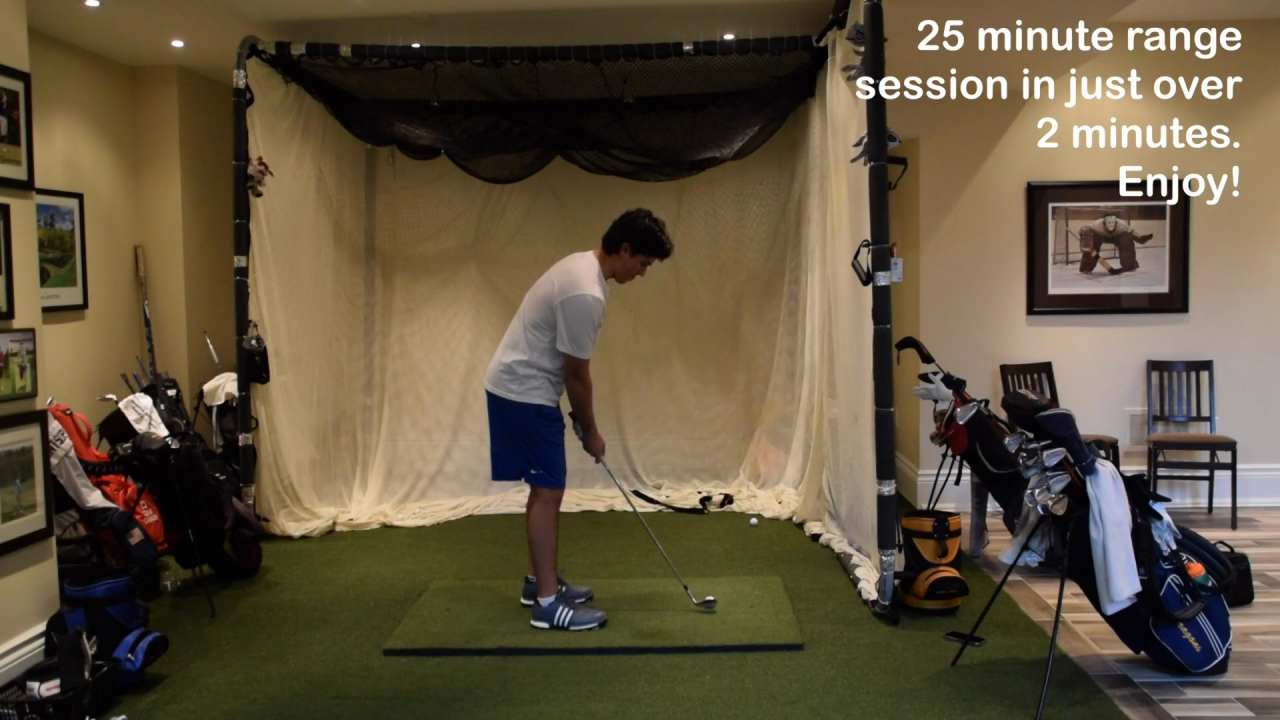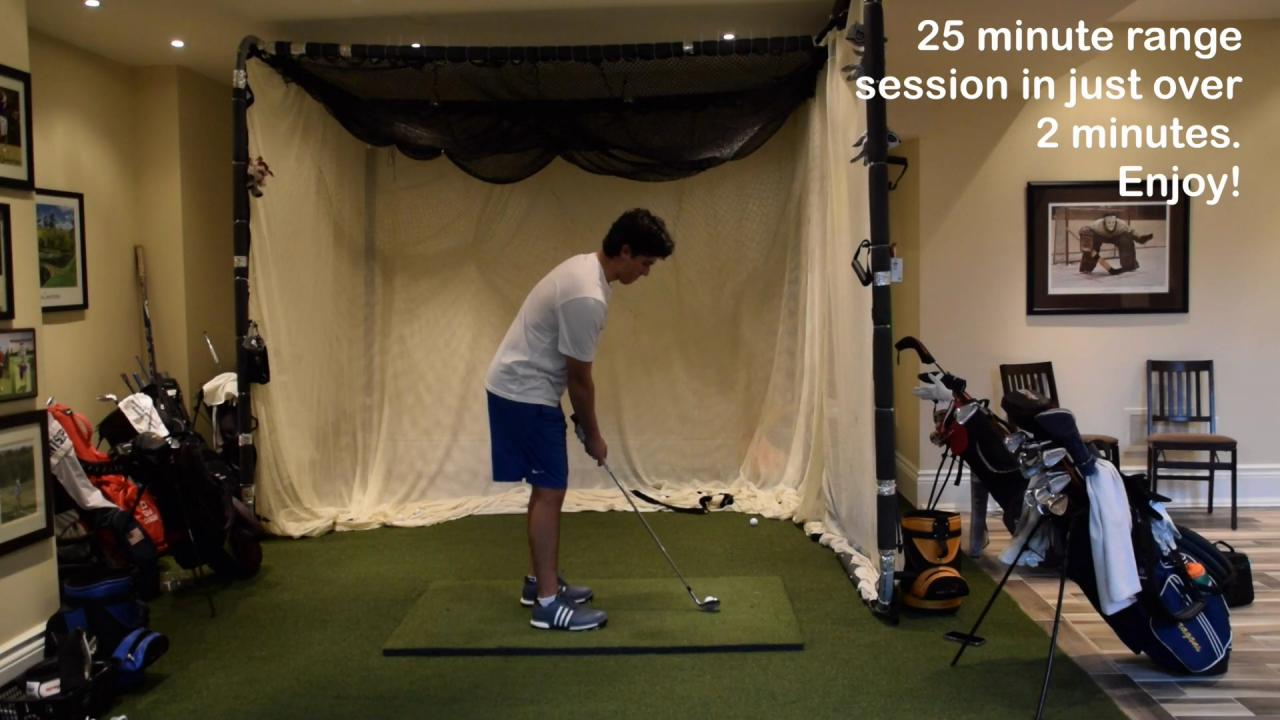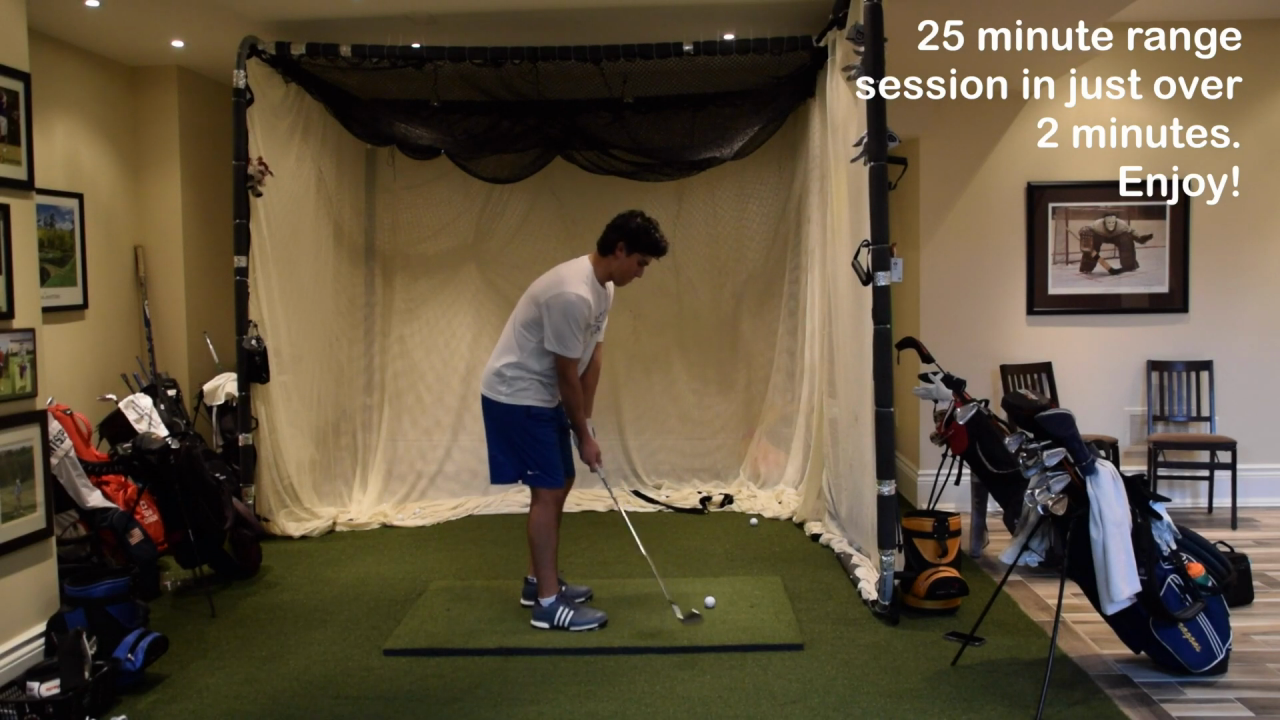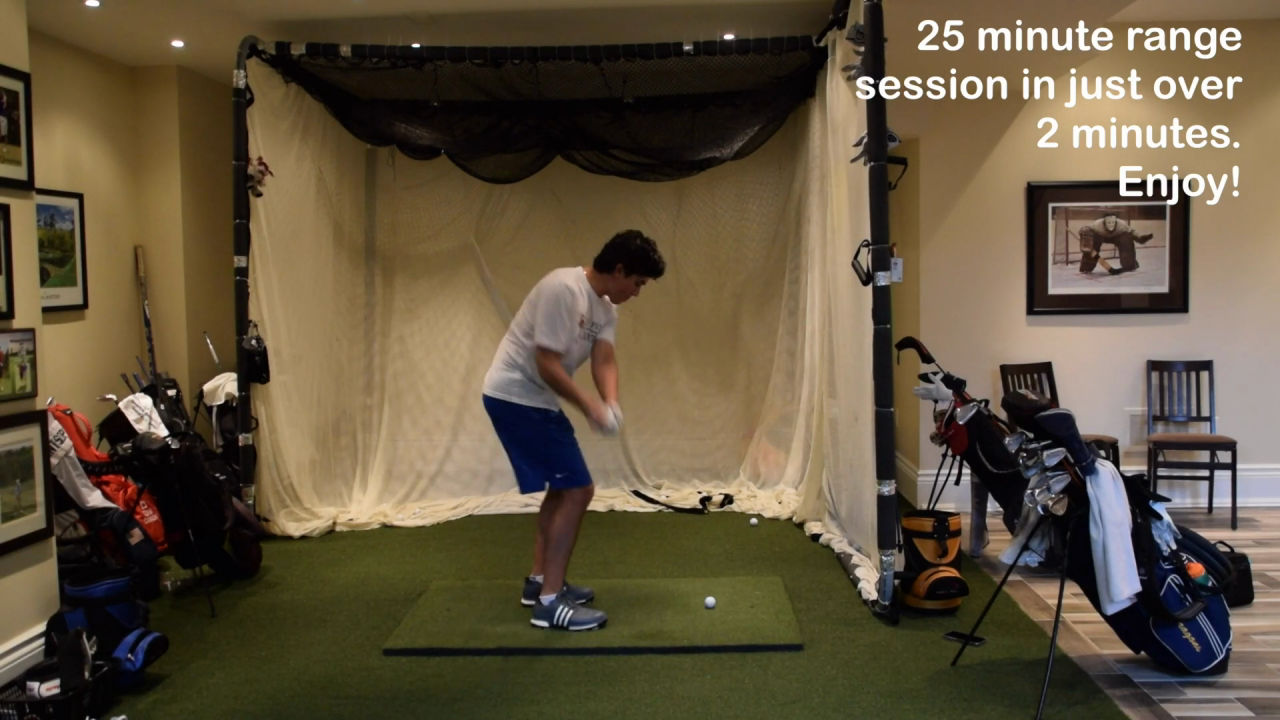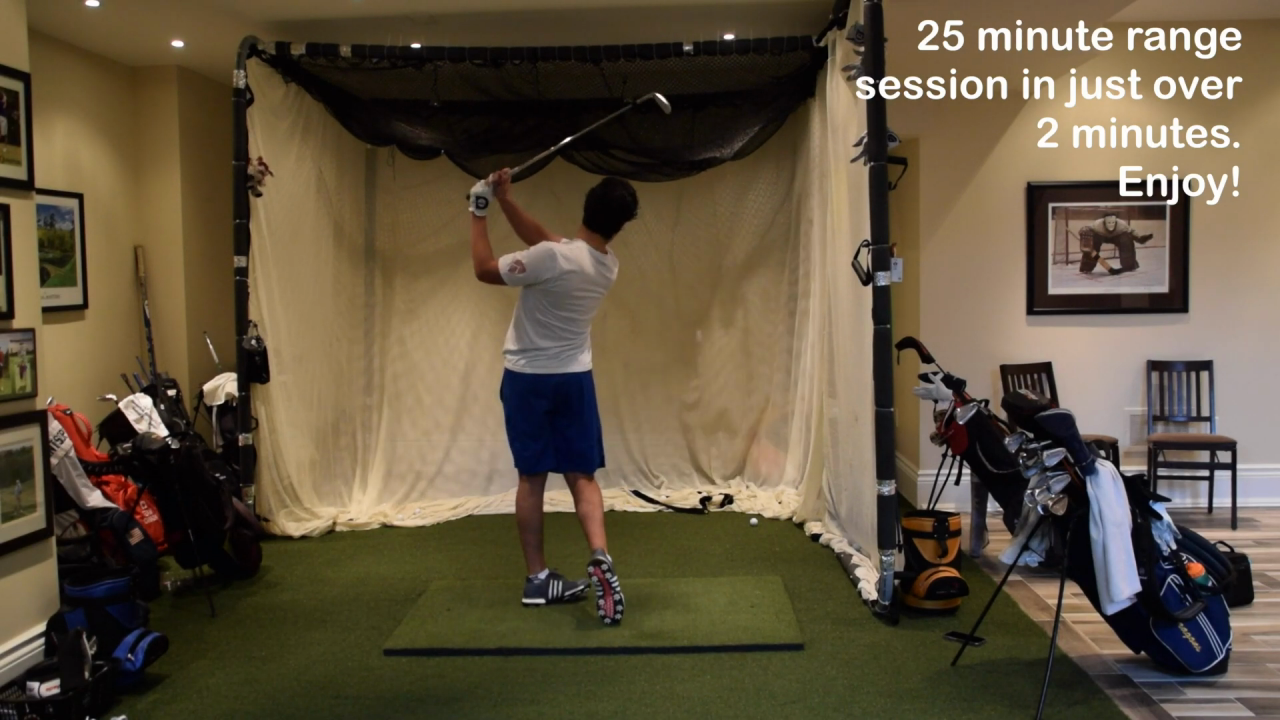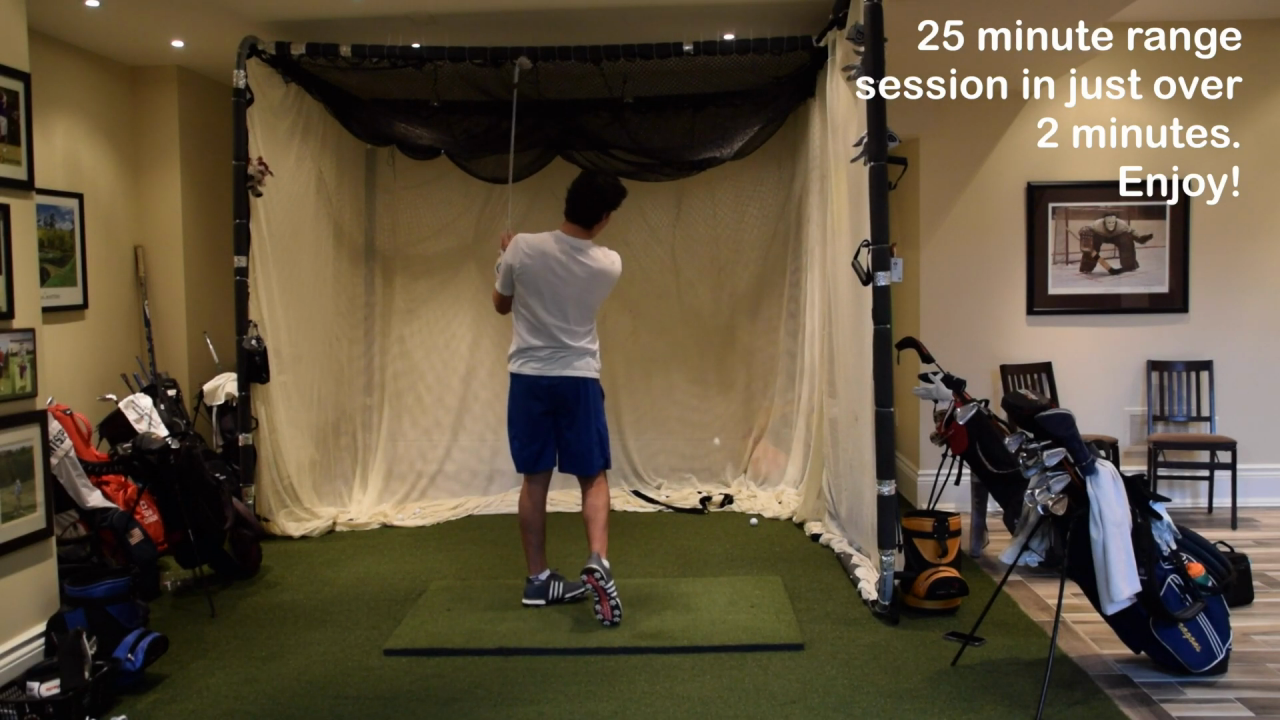
dt=0.7s
person 1, frame 1
left shoulder: (583, 264)
right shoulder: (586, 295)
right elbow: (576, 374)
left wrist: (582, 422)
right wrist: (590, 432)
left hip: (521, 386)
right hip: (524, 392)
left knee: (544, 489)
right knee: (548, 492)
left ankle: (538, 580)
right ankle: (547, 602)
person 1, frame 2
left shoulder: (586, 267)
right shoulder: (587, 298)
right elbow: (579, 377)
left wrist: (584, 424)
right wrist: (593, 435)
left hip: (525, 387)
right hip: (524, 393)
left knee: (546, 488)
right knee: (550, 491)
left ankle: (538, 579)
right ankle: (548, 602)
person 1, frame 3
left shoulder: (604, 290)
right shoulder: (571, 293)
left elbow: (590, 358)
right elbow: (566, 373)
left wrist: (585, 424)
right wrist: (584, 434)
left hip: (543, 397)
right hip: (516, 395)
left knee: (557, 486)
right knee: (548, 490)
left ankle: (538, 579)
right ankle: (548, 603)
person 1, frame 4
left shoulder: (605, 310)
right shoulder: (562, 289)
left elbow: (605, 361)
right elbow: (547, 366)
left wrist: (611, 405)
right wrist: (589, 407)
left hip: (537, 401)
right hip: (515, 399)
left knee: (571, 489)
right knee: (573, 490)
left ankle: (540, 579)
right ankle: (549, 602)
person 1, frame 5
left shoulder: (552, 259)
right shoulder: (608, 266)
left elbow: (485, 270)
left wrist: (479, 211)
right wrist: (505, 200)
left hip: (526, 378)
right hip: (574, 378)
left knee: (531, 477)
right knee: (582, 475)
left ankle: (537, 579)
right ankle: (600, 555)
person 1, frame 6
left shoulder: (523, 249)
right shoulder: (610, 265)
left elbow: (502, 304)
left hip: (529, 379)
right hip: (579, 380)
left knee: (535, 479)
right knee: (593, 477)
left ankle: (537, 578)
right ankle: (598, 561)
